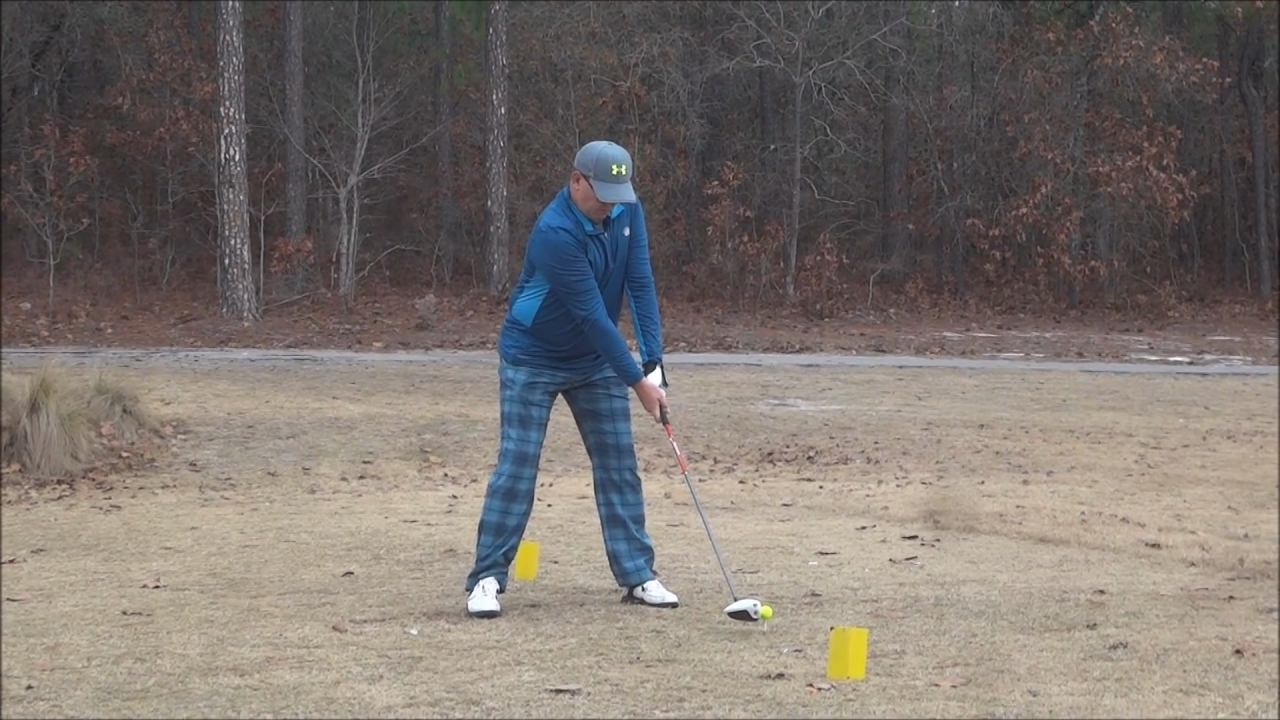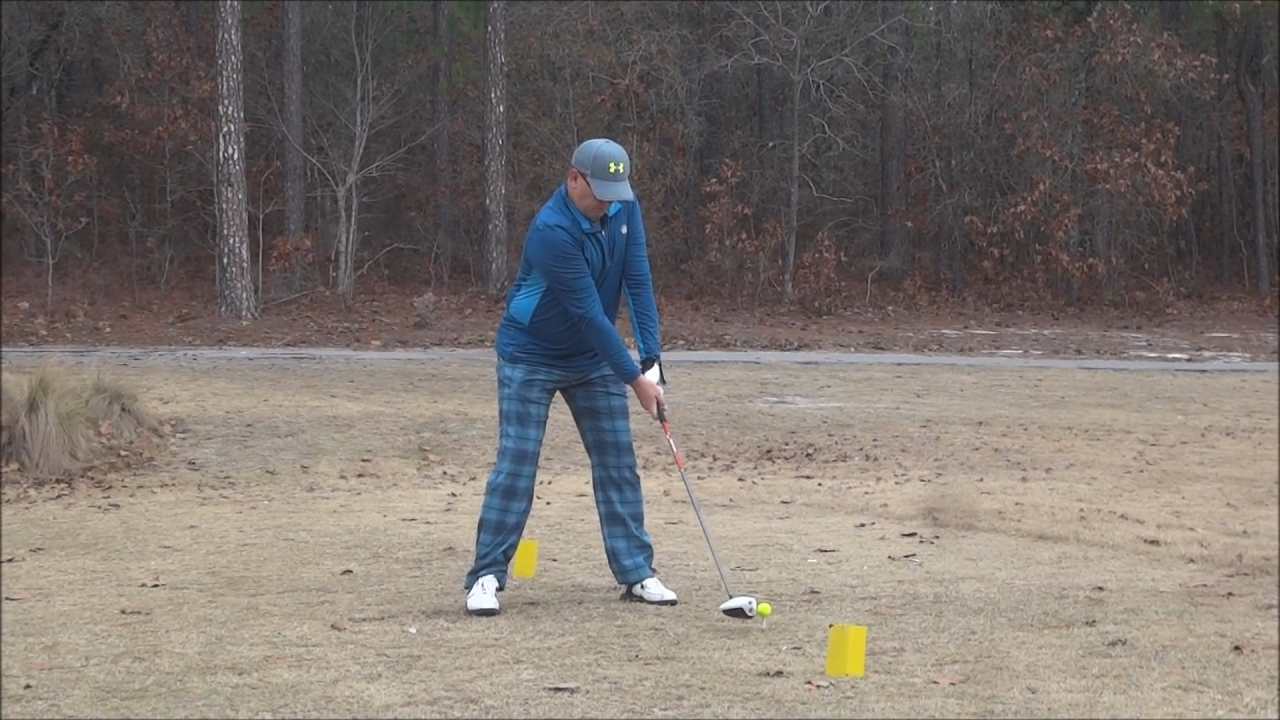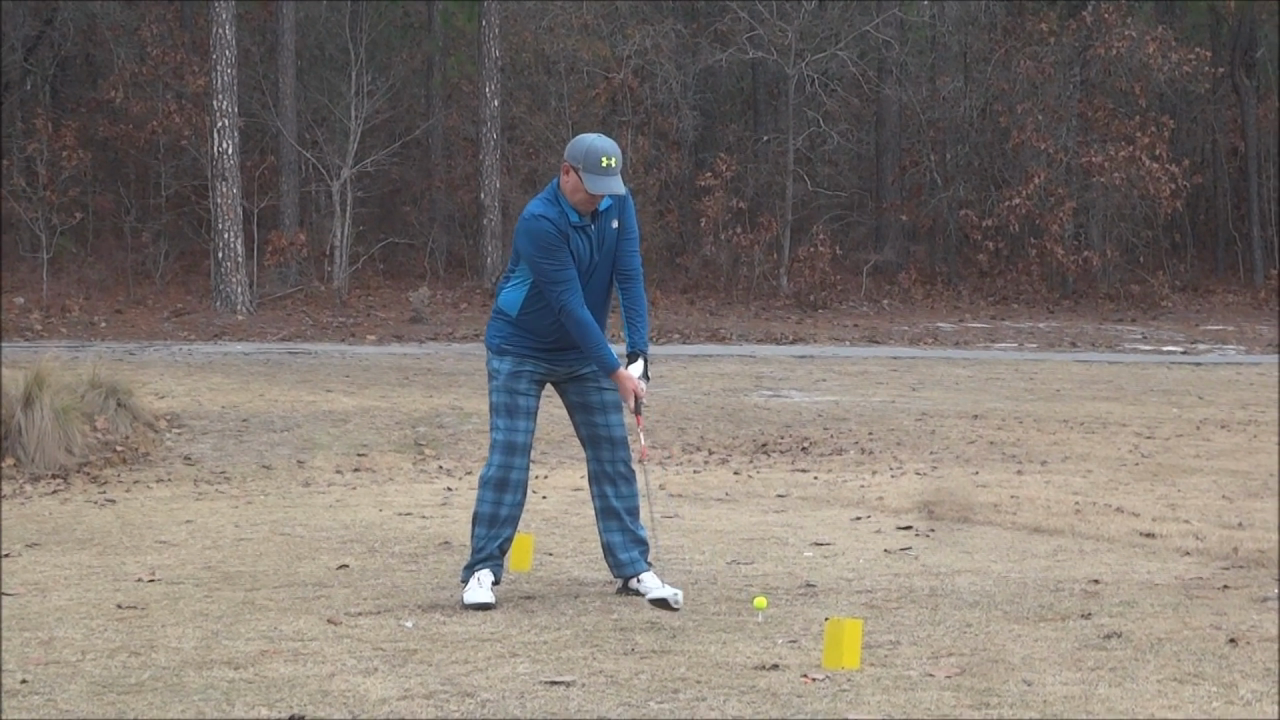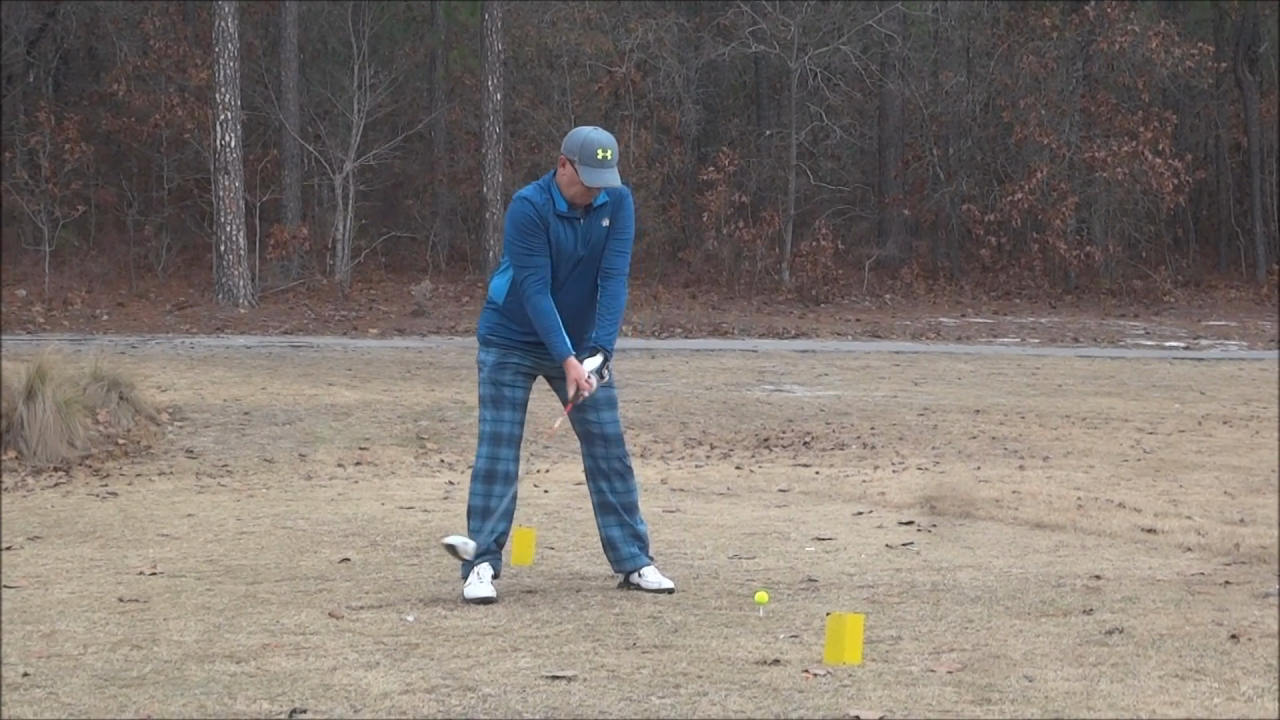
dt=0.5s
person 1, frame 1
left shoulder: (627, 210)
right shoulder: (555, 232)
left elbow: (641, 284)
right elbow: (592, 315)
left wrist: (654, 361)
right wrist: (638, 380)
left hip: (596, 358)
right hip: (533, 359)
left knee: (619, 465)
right knee: (517, 466)
left ankle: (637, 575)
right ankle: (486, 578)
person 1, frame 2
left shoulder: (624, 208)
right shoulder: (552, 230)
left elbow: (638, 282)
right elbow: (588, 312)
left wrist: (652, 357)
right wrist: (635, 378)
left hip: (593, 356)
right hip: (531, 356)
left knee: (618, 462)
right knee: (517, 463)
left ankle: (636, 573)
right ankle: (486, 576)
person 1, frame 3
left shoulder: (619, 204)
right shoulder: (540, 221)
left elbow: (630, 278)
right elbow: (569, 305)
left wrist: (638, 352)
right wrist: (615, 371)
left hip: (584, 350)
right hip: (519, 349)
left knee: (614, 454)
right knee: (509, 457)
left ankle: (632, 567)
right ankle: (482, 570)
person 1, frame 4
left shoulder: (618, 201)
right shoulder: (528, 207)
left elbow: (614, 279)
right elbow: (535, 291)
left wrist: (600, 351)
right wrist: (565, 360)
left hip: (580, 343)
right hip: (510, 342)
left knee: (609, 450)
right knee: (498, 450)
left ankle: (633, 561)
right ankle: (481, 564)
